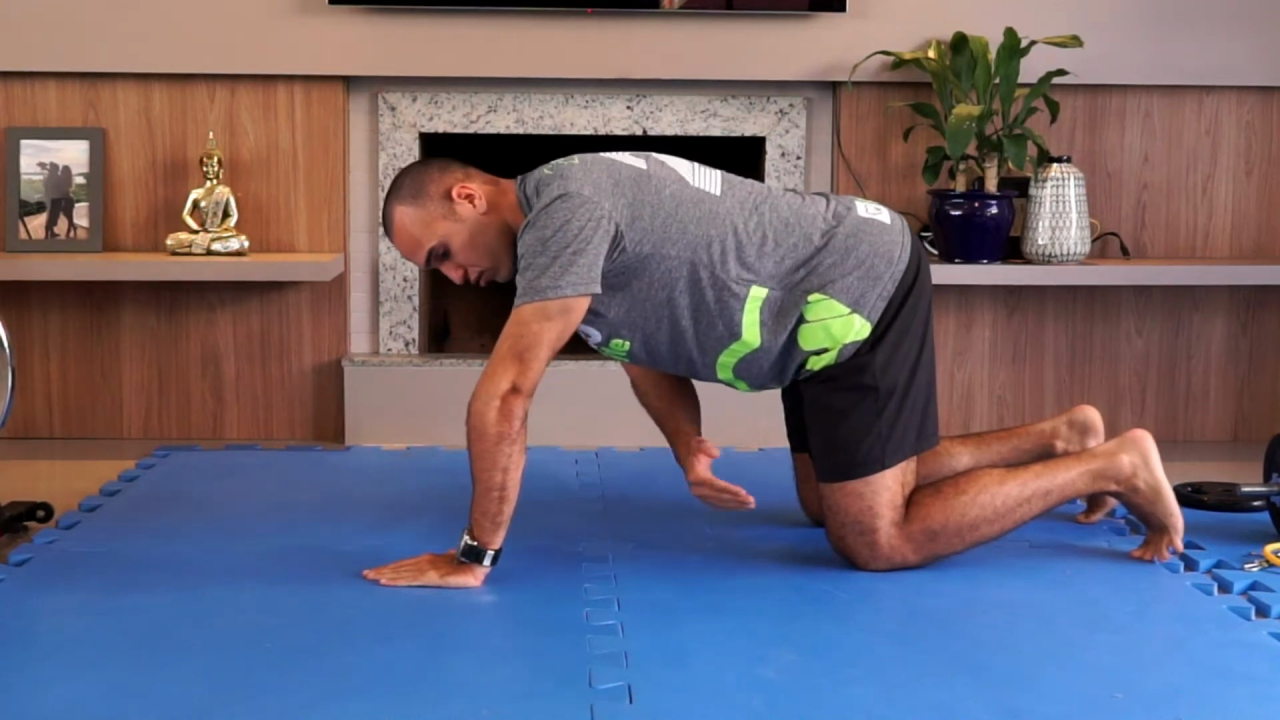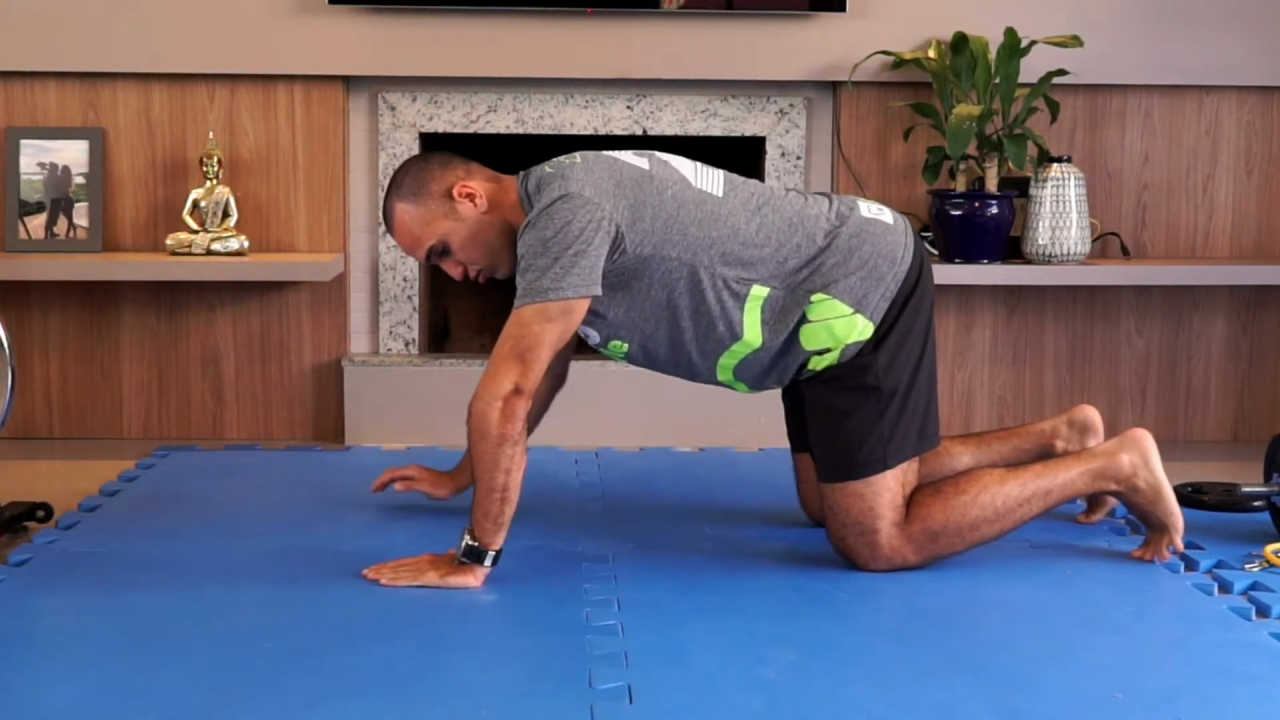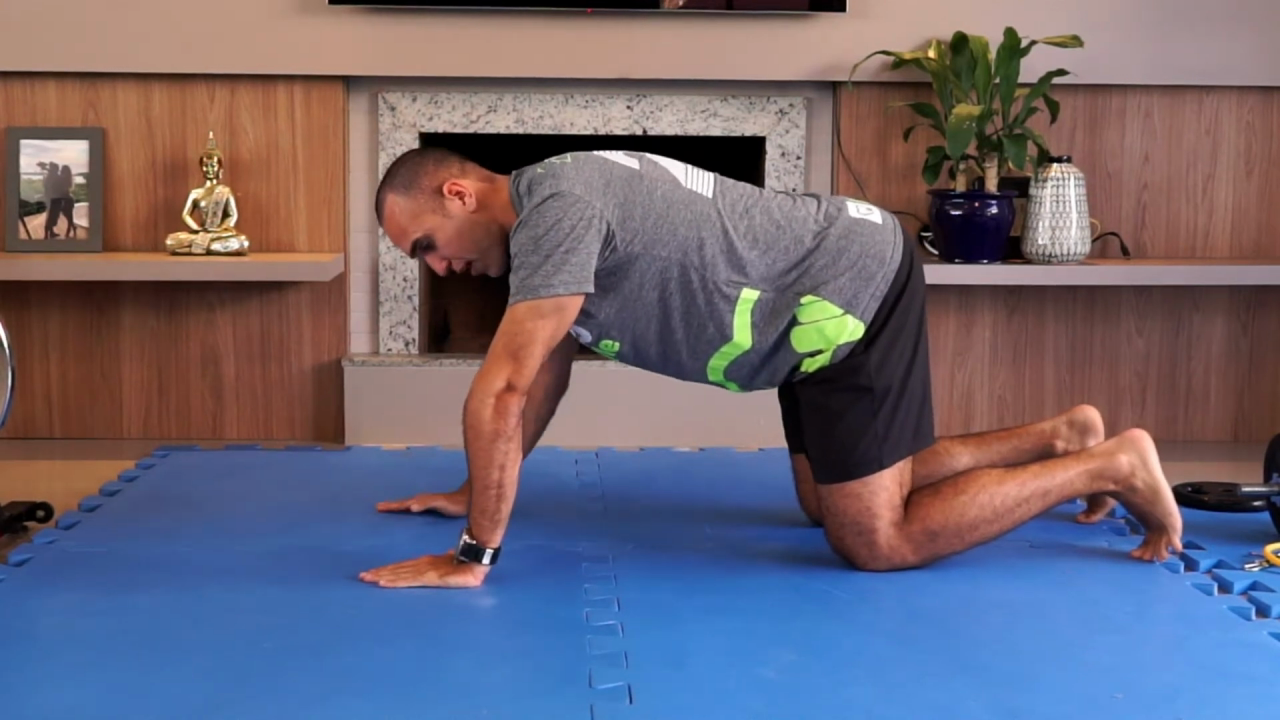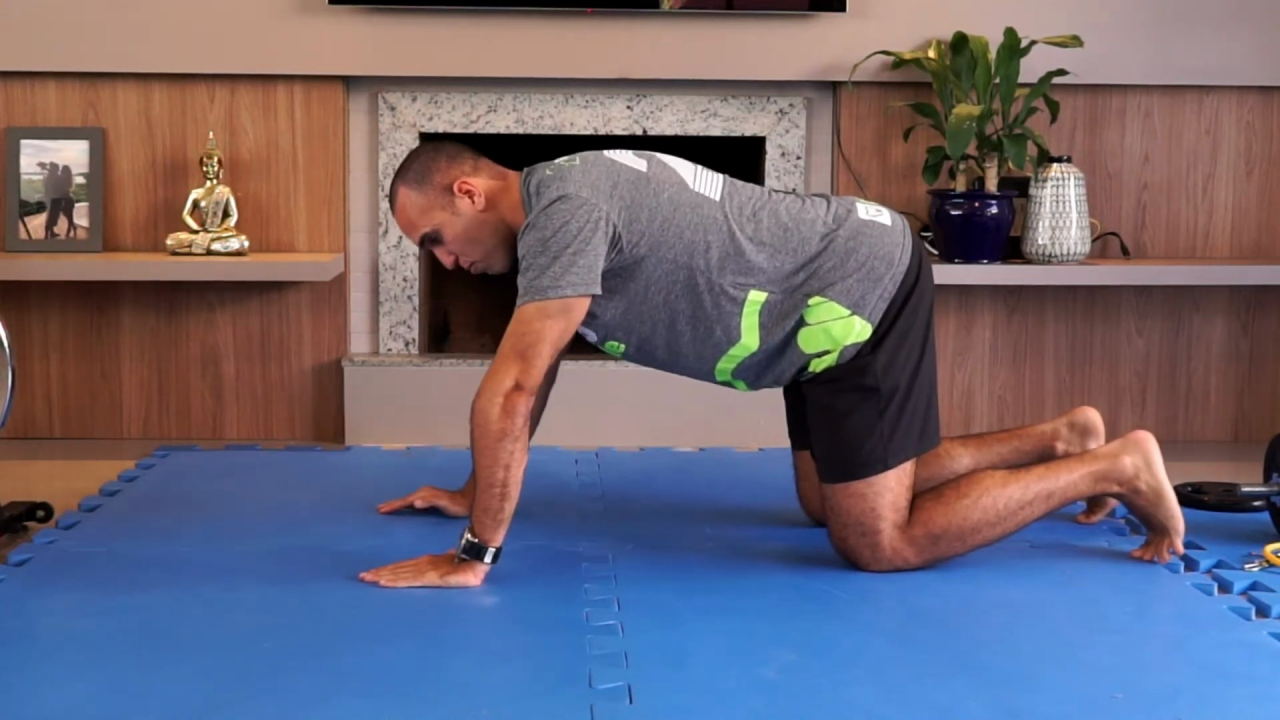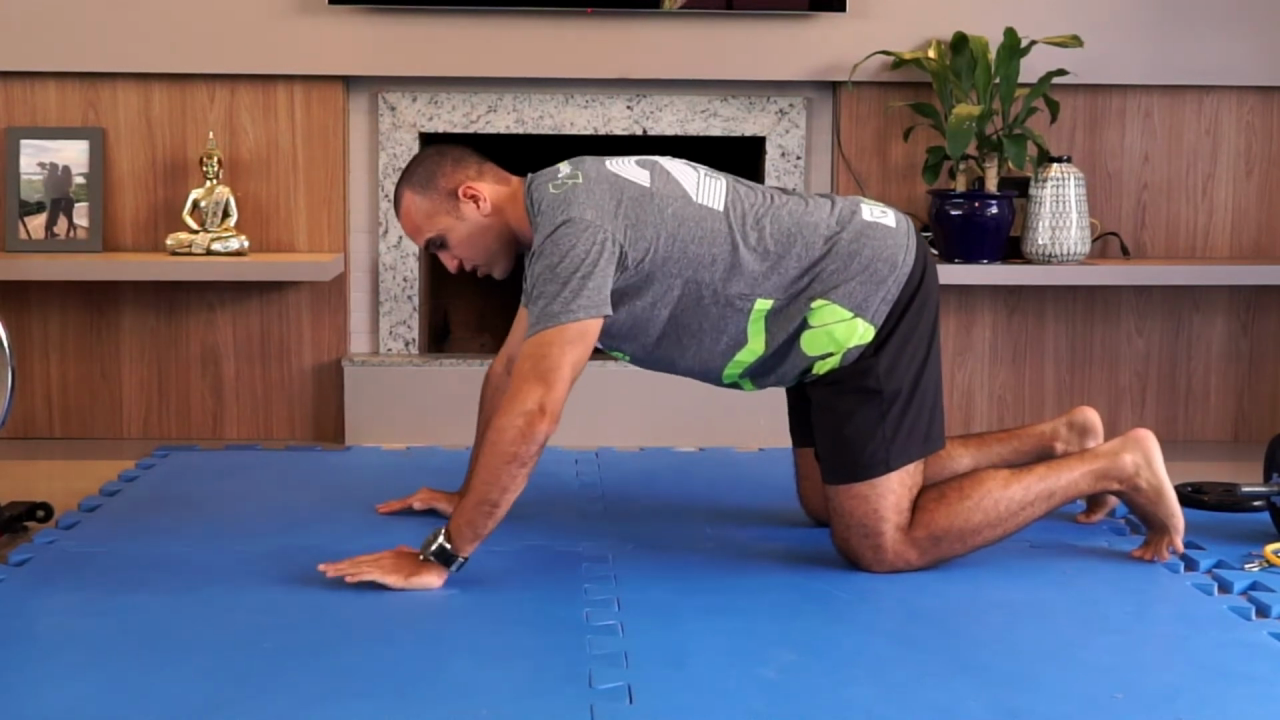
dt=0.5s
person 1, frame 1
left shoulder: (563, 209)
right shoulder: (558, 225)
left elbow: (504, 394)
right elbow: (648, 349)
left wrist: (474, 555)
right wrist: (693, 457)
left hip: (858, 283)
right hip: (838, 285)
left knee: (877, 539)
right knee: (828, 500)
left ankle: (1113, 464)
right ankle: (1060, 437)
person 1, frame 2
left shoulder: (563, 209)
right shoulder: (558, 214)
left elbow: (505, 392)
right elbow: (543, 377)
left wrist: (475, 553)
right wrist: (460, 475)
left hip: (860, 284)
right hip: (843, 279)
left knee: (877, 539)
right knee: (830, 501)
left ankle: (1112, 464)
right ankle: (1060, 437)
person 1, frame 3
left shoulder: (555, 208)
right shoulder: (548, 214)
left elbow: (500, 391)
right elbow: (543, 376)
left wrist: (475, 553)
right wrist: (473, 492)
left hip: (850, 284)
right hip: (835, 282)
left knee: (877, 540)
right knee: (830, 500)
left ankle: (1111, 464)
right ankle: (1059, 437)
person 1, frame 4
left shoulder: (563, 209)
right shoulder: (553, 209)
left elbow: (511, 390)
right elbow: (530, 381)
left wrist: (475, 552)
right wrist: (473, 492)
left hip: (858, 287)
right hip: (846, 279)
left knee: (879, 539)
right knee: (828, 500)
left ankle: (1114, 466)
right ankle: (1059, 439)
person 1, frame 5
left shoulder: (571, 225)
right shoulder: (553, 209)
left elbow: (532, 412)
right elbow: (509, 369)
left wrist: (441, 556)
right wrist: (467, 495)
left hip: (863, 286)
right hip: (848, 278)
left knee: (882, 542)
right knee: (830, 501)
left ankle: (1115, 464)
right ankle: (1060, 438)
